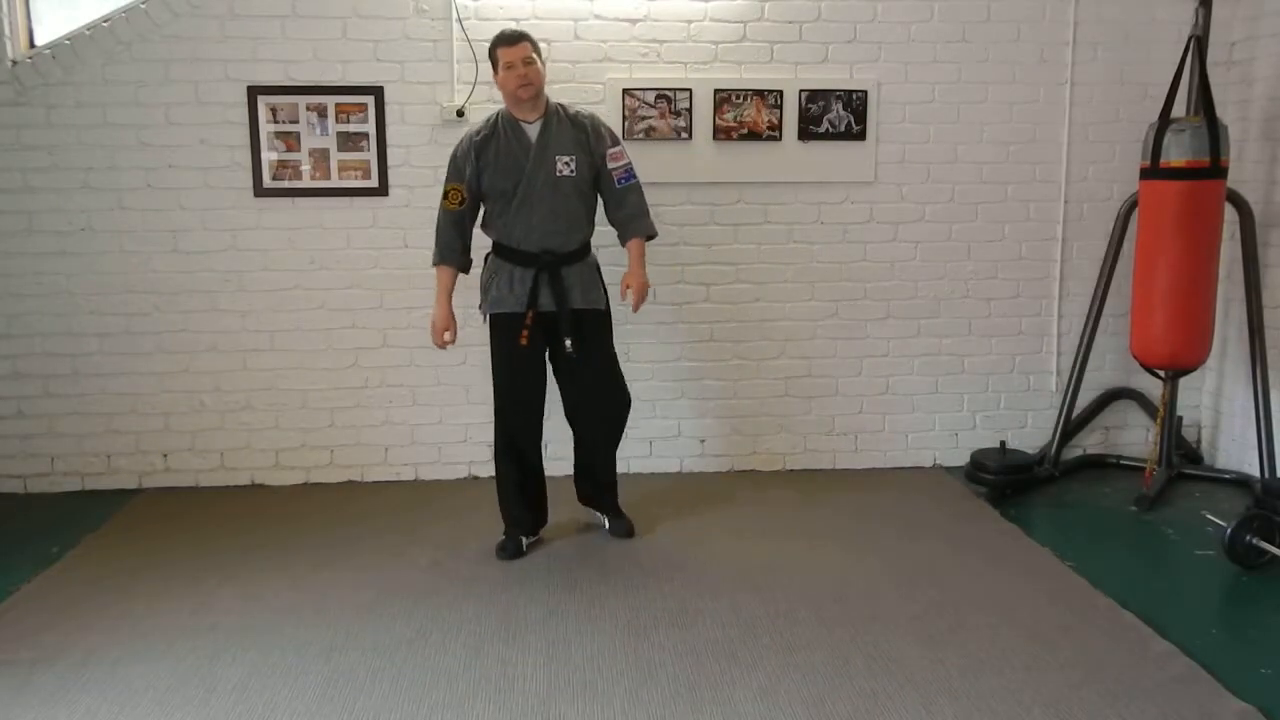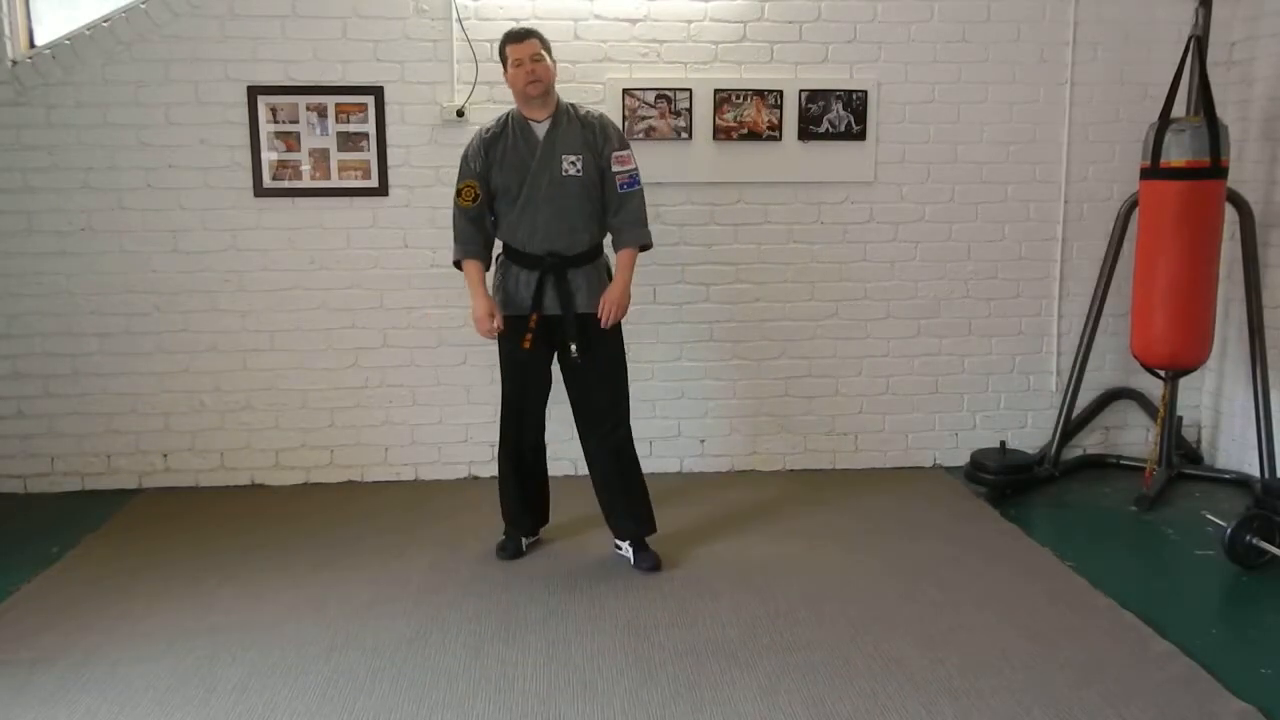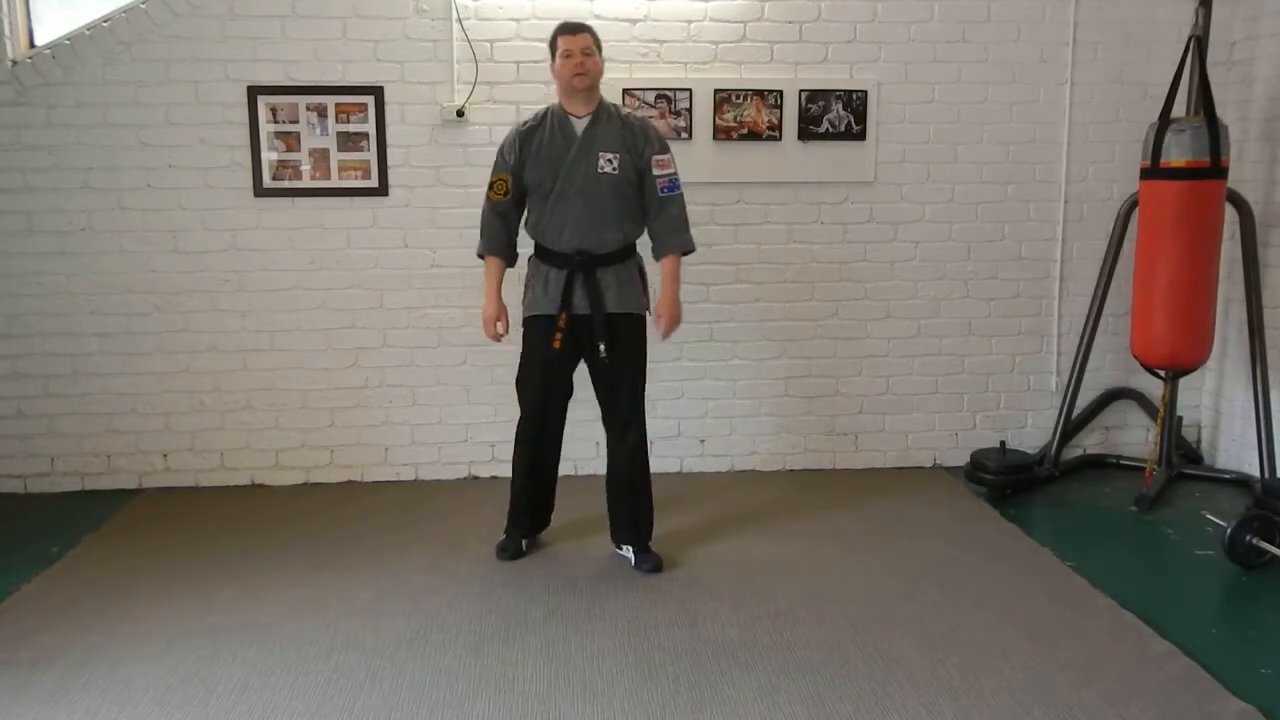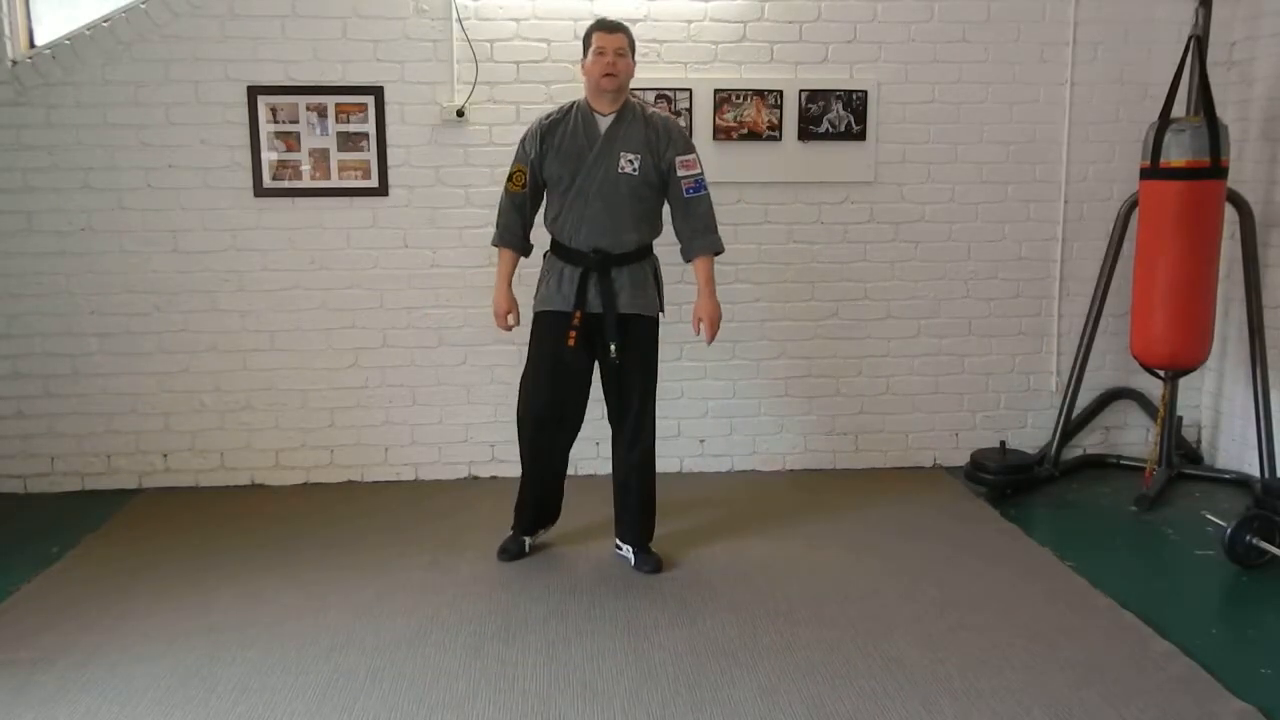
dt=0.3s
person 1, frame 1
left shoulder: (587, 130)
right shoulder: (476, 146)
left elbow: (624, 199)
right elbow: (453, 225)
left wrist: (636, 265)
right wrist: (443, 304)
left hip: (577, 282)
right hip: (512, 288)
left knee: (603, 402)
right knee: (516, 413)
left ankle: (600, 496)
right ankle: (522, 524)
person 1, frame 2
left shoulder: (599, 131)
right shoulder: (487, 144)
left elbow: (627, 211)
right elbow: (471, 224)
left wrist: (621, 281)
right wrist: (479, 294)
left hip: (588, 286)
right hip: (520, 291)
left knee: (606, 414)
right knee: (520, 416)
left ankle: (631, 532)
right ankle: (523, 524)
person 1, frame 3
left shoulder: (638, 132)
right shoulder: (525, 138)
left elbow: (667, 215)
right elbow: (499, 221)
left wrist: (669, 290)
right wrist: (492, 295)
left hip: (618, 290)
right hip: (549, 289)
left knee: (625, 419)
right knee: (538, 415)
left ankle: (632, 536)
right ankle: (524, 525)
person 1, frame 4
left shoulder: (662, 133)
right shoulder: (547, 131)
left elbow: (693, 215)
right elbow: (516, 212)
left wrist: (706, 292)
right wrist: (503, 285)
left hip: (631, 289)
right hip: (563, 286)
left knee: (633, 420)
right knee: (542, 411)
left ankle: (633, 536)
right ankle: (530, 522)
